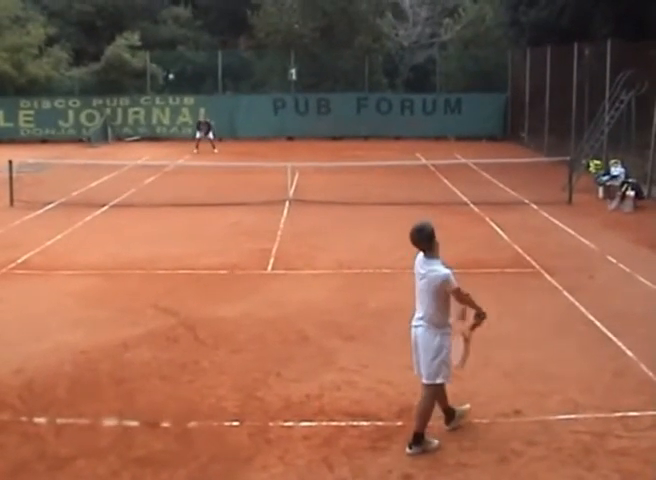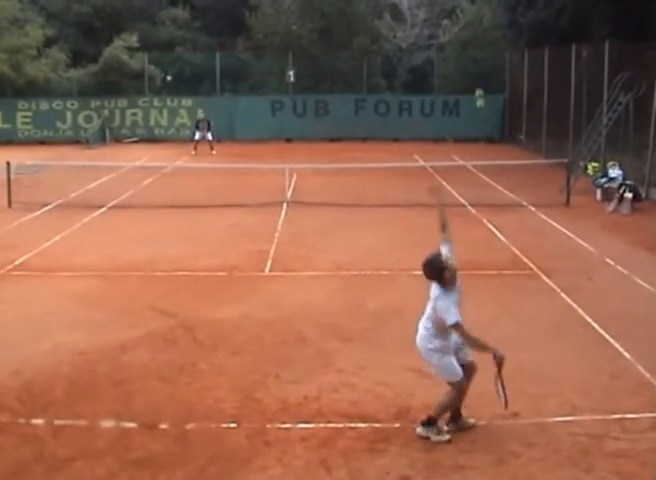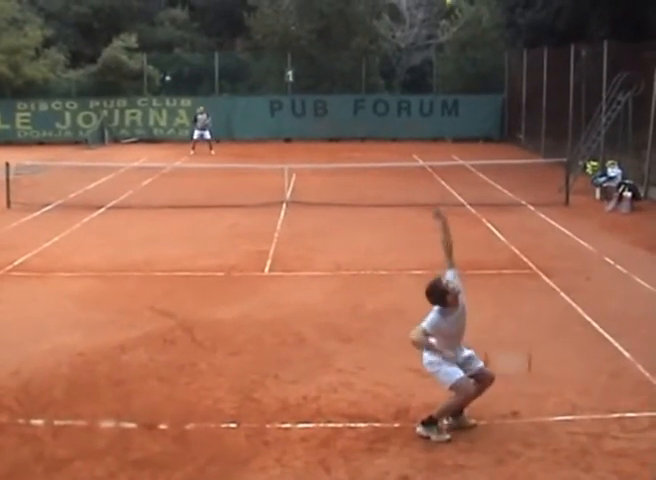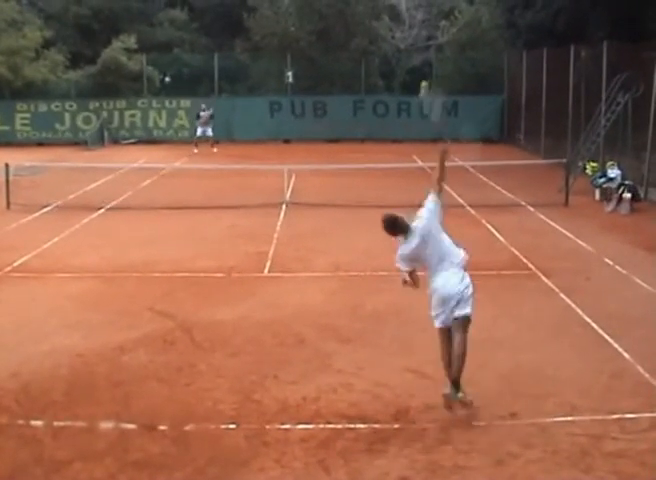
dt=0.4s
person 1, frame 1
left shoulder: (420, 259)
right shoulder: (442, 274)
right elbow: (461, 296)
right wrist: (479, 311)
left hip: (420, 327)
right hip: (434, 333)
left knee: (434, 380)
right knee: (430, 387)
left ankle: (450, 415)
right ankle: (417, 441)
person 1, frame 2
left shoulder: (443, 264)
right shoulder: (444, 302)
left elbow: (445, 232)
right elbow: (465, 336)
left wrist: (442, 208)
right wrist: (493, 351)
left hip: (444, 336)
right hip: (434, 344)
left knee: (469, 368)
right knee: (459, 386)
left ankle: (455, 419)
right ankle: (428, 424)
person 1, frame 3
left shoulder: (452, 284)
right shoulder: (438, 318)
left elbow: (449, 254)
right elbow: (415, 338)
left wrist: (444, 224)
right wrist: (439, 350)
left hip: (456, 352)
right hip: (438, 358)
left knee: (487, 378)
right knee: (467, 391)
left ankle: (455, 415)
right ankle: (428, 424)
person 1, frame 4
left shoulder: (404, 253)
right shoulder: (425, 218)
left elbow: (413, 281)
right elbow: (437, 187)
left wrist: (408, 276)
right wrist: (442, 160)
left hip: (439, 287)
right hip: (457, 280)
left knee: (445, 335)
right knee: (460, 332)
left ankle: (451, 386)
right ankle: (455, 387)
